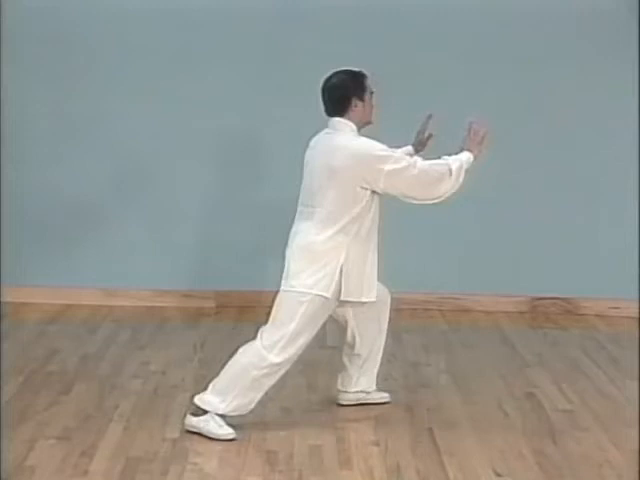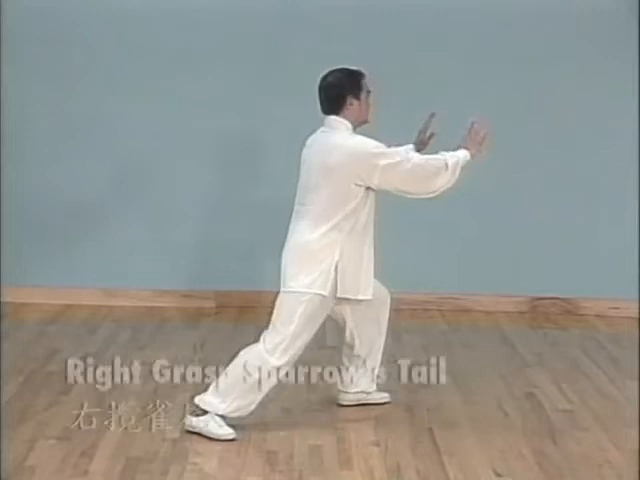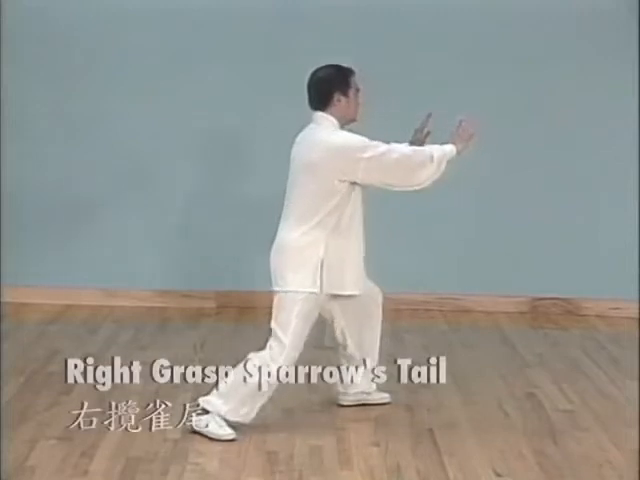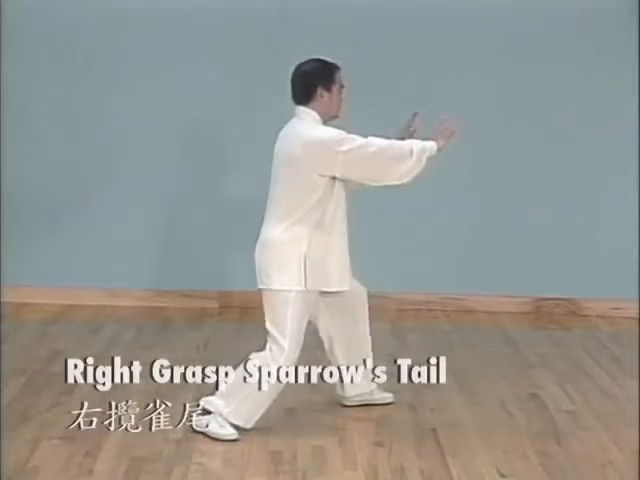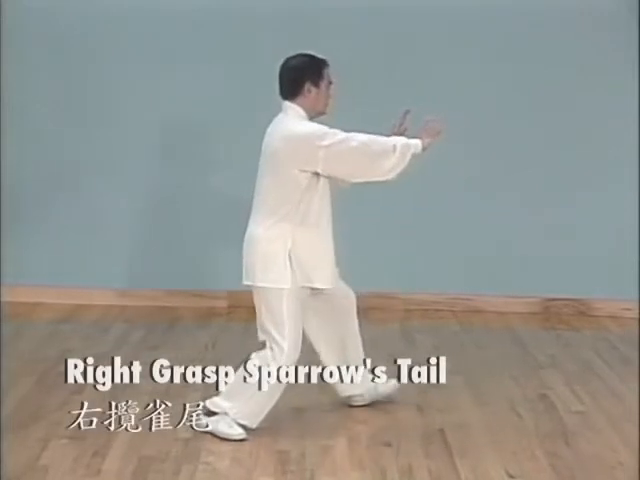
dt=0.3s
person 1, frame 1
left shoulder: (324, 143)
right shoulder: (359, 151)
right elbow: (428, 180)
left wrist: (411, 149)
right wrist: (468, 154)
left hip: (328, 260)
right hip: (318, 266)
left knee: (375, 302)
right knee: (277, 344)
left ankle: (356, 386)
right ankle: (210, 409)
person 1, frame 2
left shoulder: (323, 141)
right shoulder: (353, 150)
right elbow: (422, 175)
left wrist: (413, 148)
right wrist: (465, 153)
left hip: (330, 259)
right hip: (317, 264)
left knee: (374, 303)
right knee: (280, 347)
left ankle: (356, 386)
right ankle: (211, 410)
person 1, frame 3
left shoulder: (315, 138)
right shoulder: (338, 146)
left elbow: (379, 160)
right elbow: (407, 168)
left wrist: (411, 145)
right wrist: (452, 148)
left hip: (324, 258)
right hip: (306, 263)
left knee: (366, 302)
right knee: (282, 351)
left ankle: (356, 386)
right ankle: (215, 410)
person 1, frame 4
left shoulder: (302, 134)
right shoulder: (317, 140)
left elbow: (363, 157)
right elbow: (379, 160)
left wrist: (398, 143)
right wrist: (432, 145)
left hip: (307, 255)
right hip: (291, 259)
left knee: (351, 303)
right knee: (283, 350)
left ankle: (356, 387)
right ankle: (219, 413)
person 1, frame 5
left shoulder: (292, 130)
right shoulder: (301, 136)
left elbow: (350, 155)
right elbow: (359, 155)
left wrist: (392, 142)
right wrist: (416, 144)
left hip: (297, 253)
right hip: (279, 256)
left knee: (338, 306)
right knee: (282, 349)
left ankle: (357, 387)
right ankle: (225, 413)
